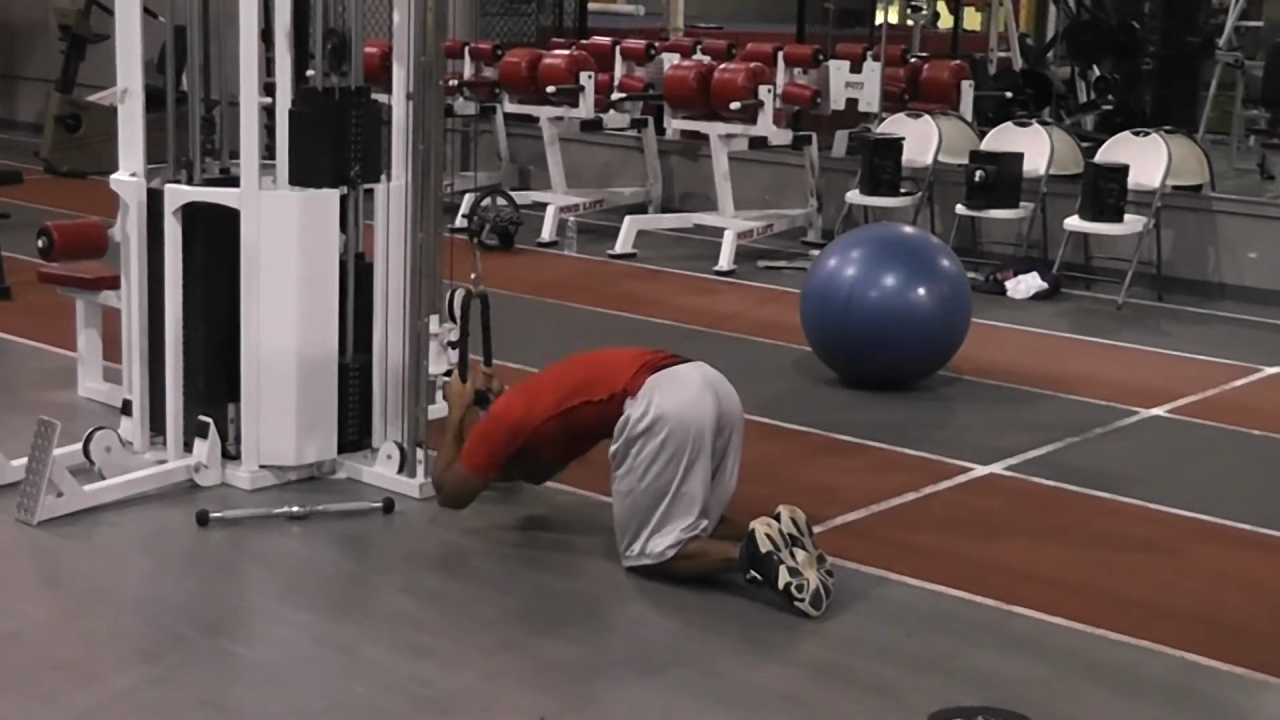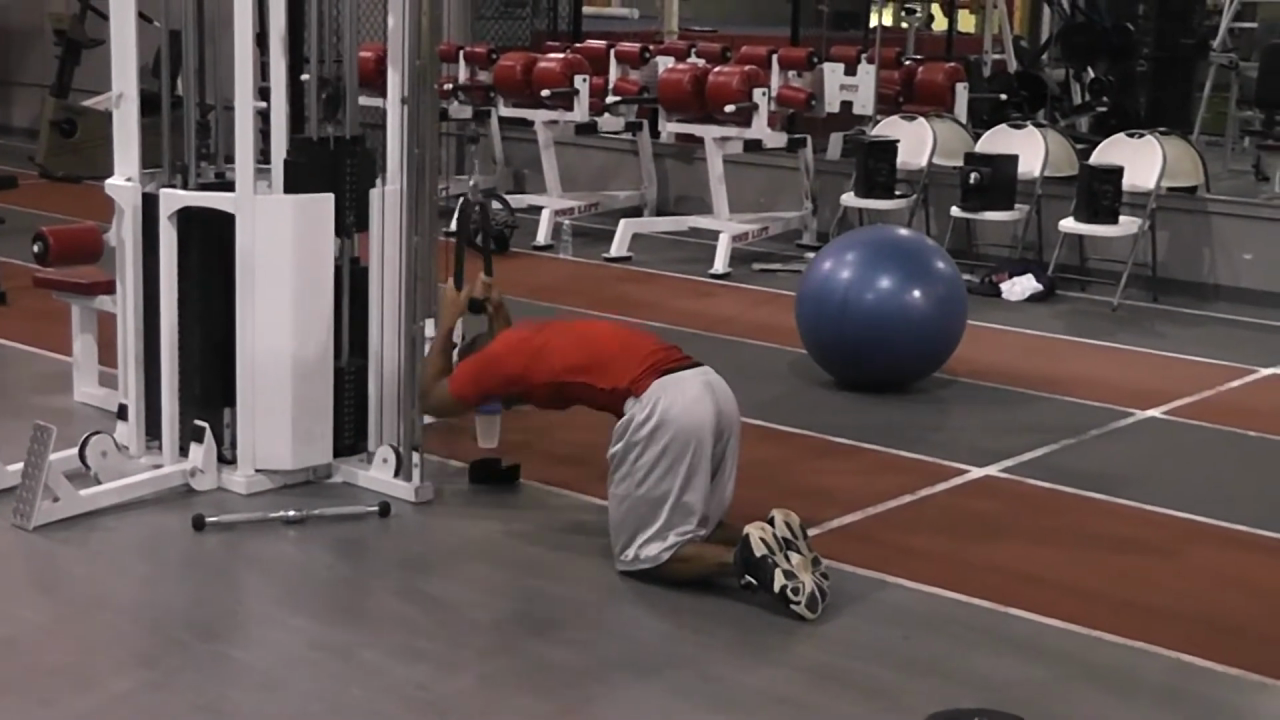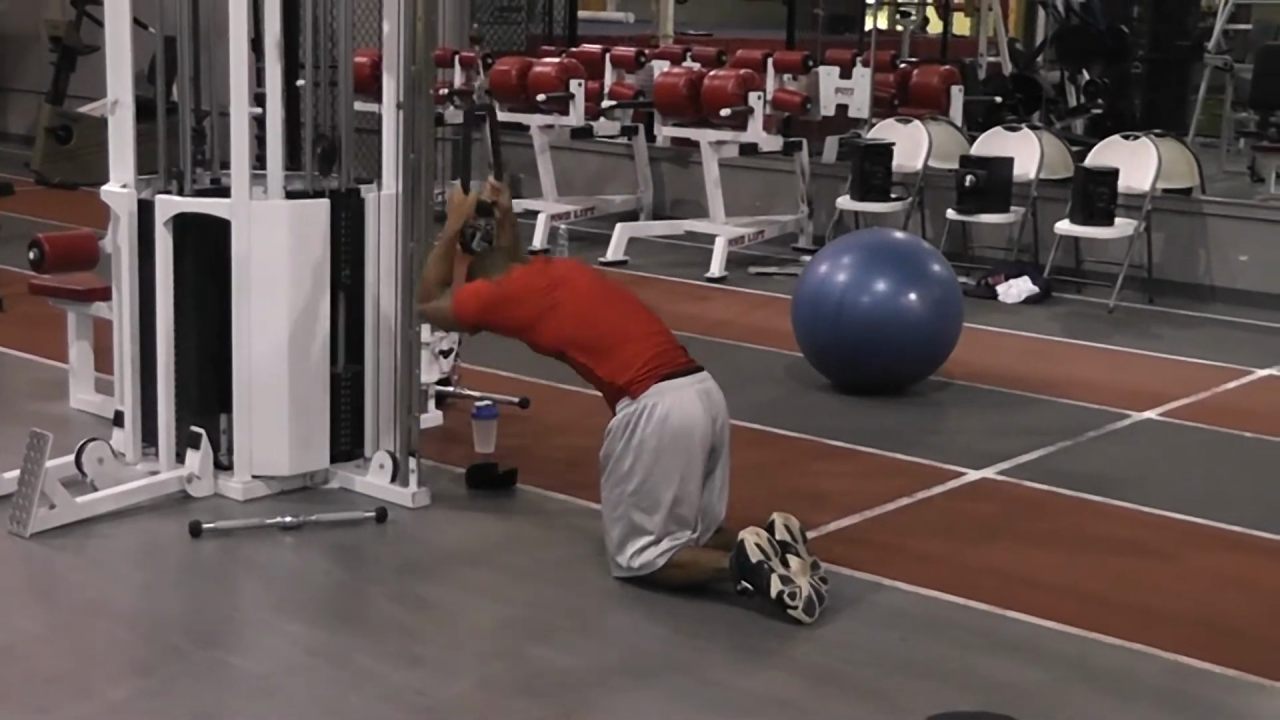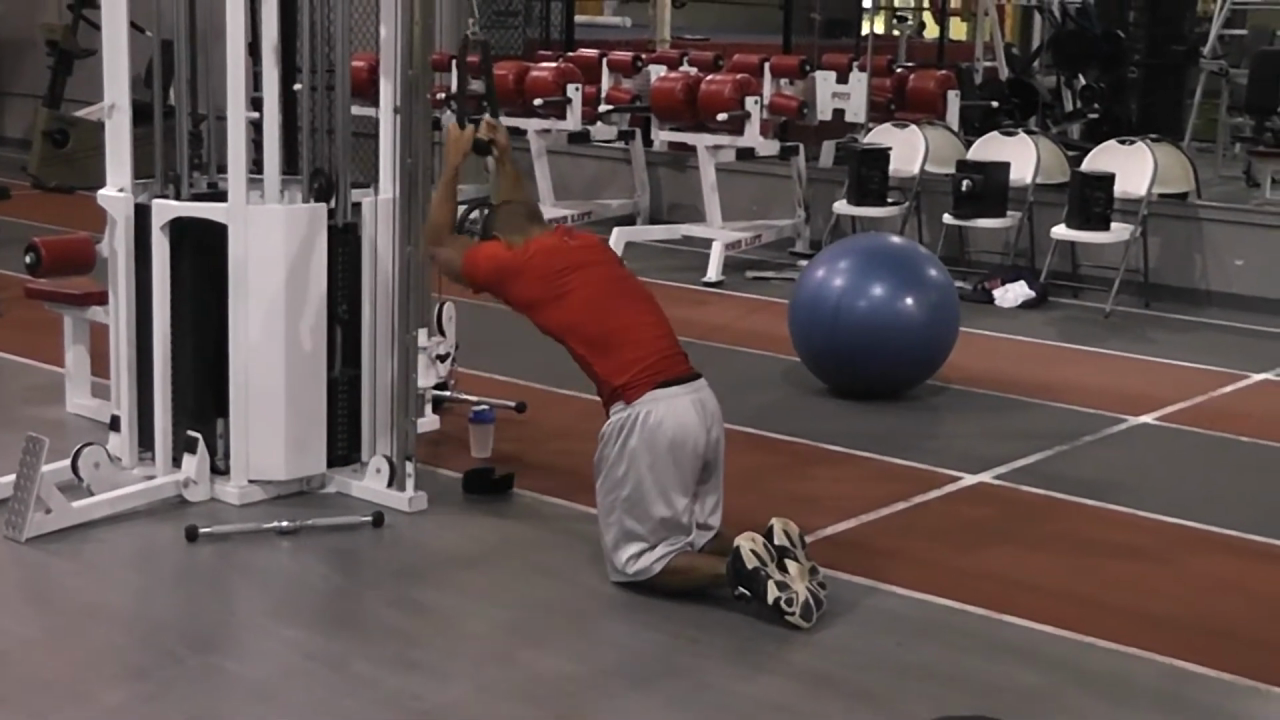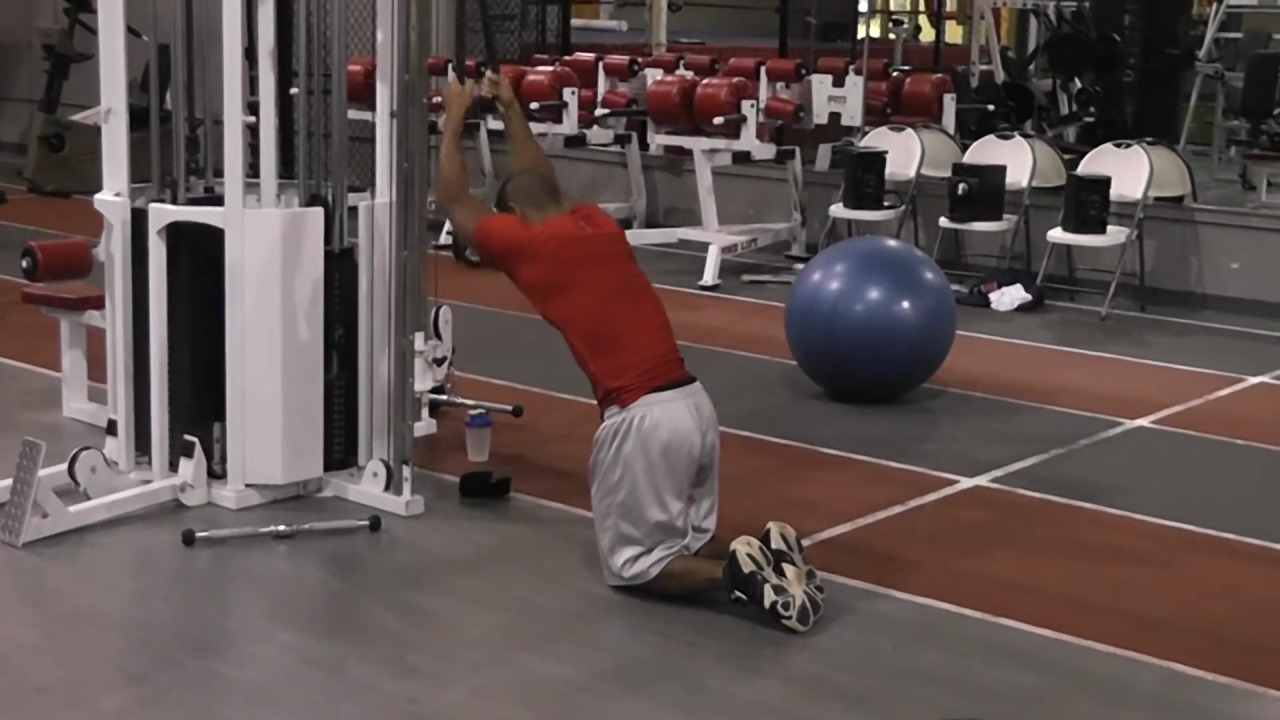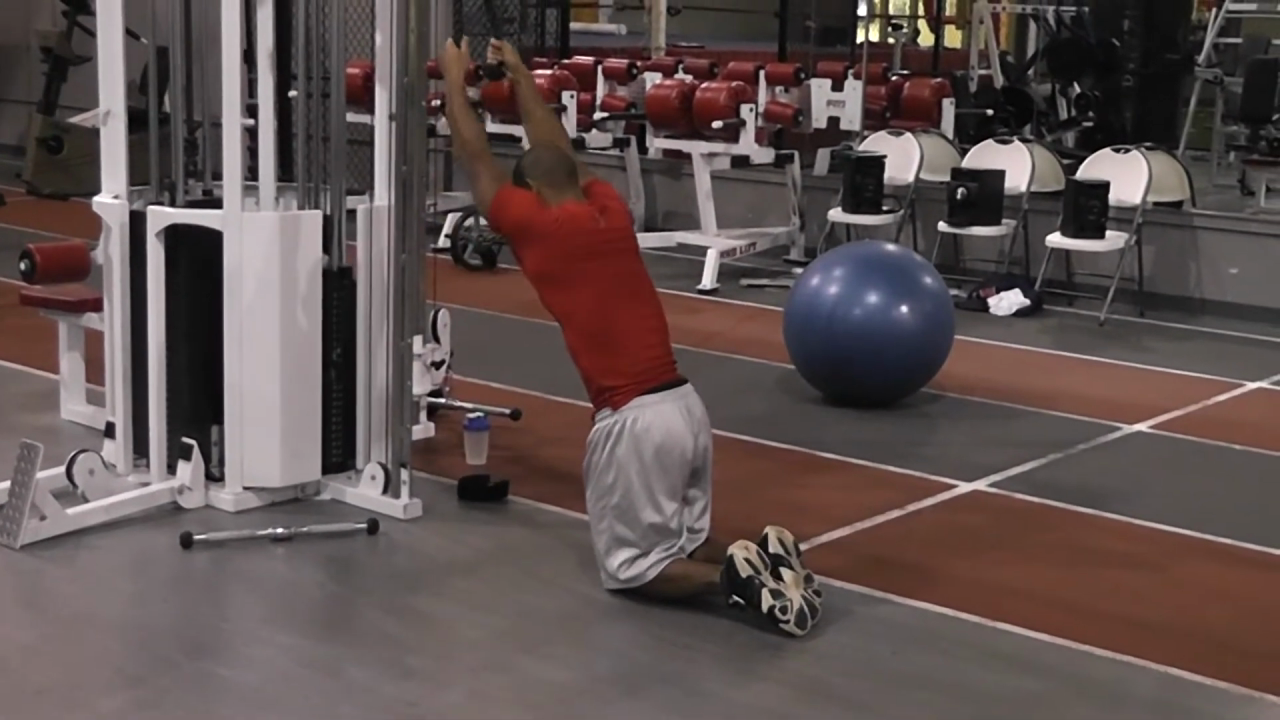
dt=0.4s
person 1, frame 1
left shoulder: (502, 419)
right shoulder: (533, 399)
left elbow: (448, 492)
right elbow: (536, 457)
left wrist: (456, 415)
left hip: (662, 405)
right hip: (710, 384)
left knee: (647, 552)
right knee: (692, 523)
left ankle: (751, 552)
right ankle: (773, 530)
person 1, frame 2
left shoulder: (498, 357)
right shoulder: (539, 336)
left elbow: (432, 400)
left wrist: (447, 323)
right wrist: (498, 314)
left hip: (664, 407)
right hip: (711, 388)
left knee: (641, 555)
right knee: (691, 527)
left ankle: (746, 557)
right ankle: (769, 536)
person 1, frame 3
left shoulder: (505, 292)
right shoulder: (561, 270)
left elbow: (429, 306)
left wrist: (453, 227)
right wrist: (505, 219)
left hip: (656, 409)
right hip: (704, 391)
left knee: (637, 558)
right knee: (691, 533)
left ankle: (742, 562)
right ankle: (769, 540)
person 1, frame 4
left shoulder: (516, 262)
right shoulder: (583, 241)
left elbow: (440, 245)
right elbow: (525, 222)
left wrist: (452, 163)
right wrist: (503, 159)
left hip: (648, 416)
right hip: (700, 399)
left knee: (634, 562)
right knee: (693, 539)
left ankle: (738, 568)
right ankle: (768, 547)
person 1, frame 5
left shoulder: (529, 243)
right shoulder: (599, 225)
left elbow: (452, 200)
right elbow: (539, 183)
left wrist: (454, 119)
right wrist: (510, 112)
left hip: (642, 420)
right hip: (694, 403)
left knee: (630, 565)
right knee: (687, 541)
left ankle: (734, 574)
right ankle: (762, 551)
person 1, frame 6
left shoulder: (541, 227)
right shoulder: (611, 210)
left elbow: (474, 157)
right elbow: (560, 153)
left wrist: (455, 80)
right wrist: (520, 78)
left hip: (633, 422)
right hip: (684, 405)
left knee: (628, 567)
right knee: (683, 543)
left ankle: (733, 577)
right ankle: (759, 555)
